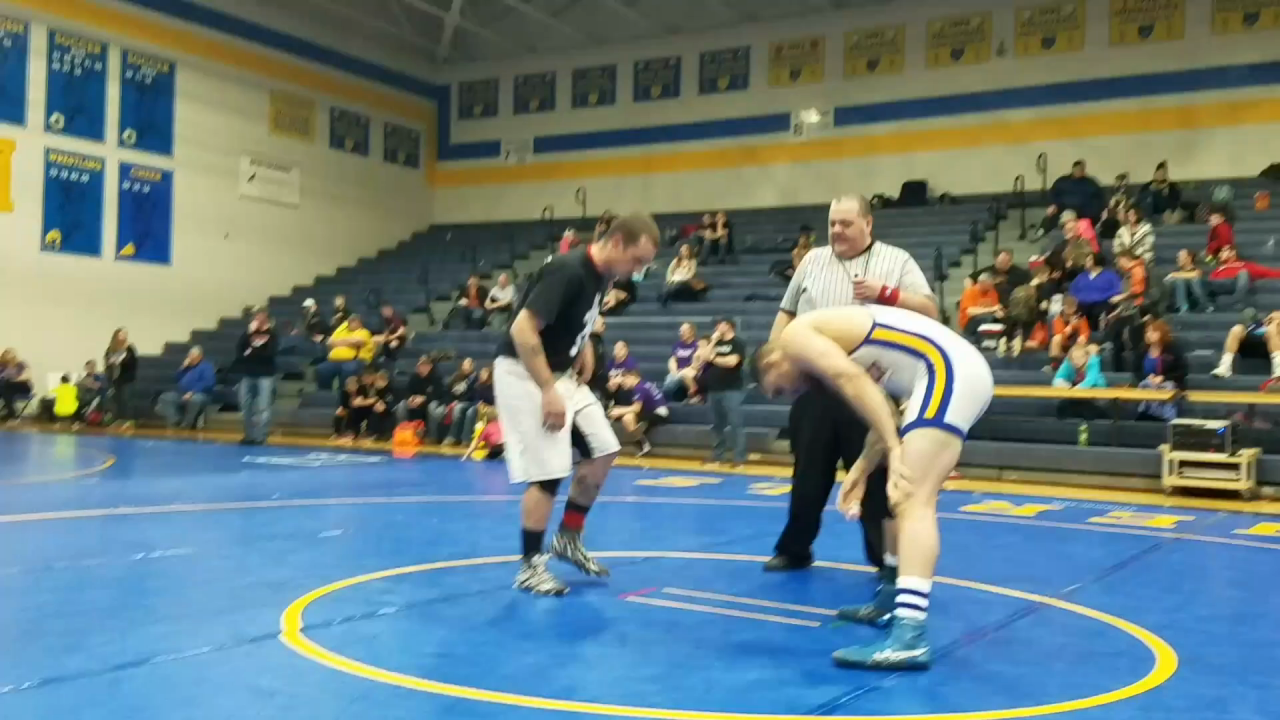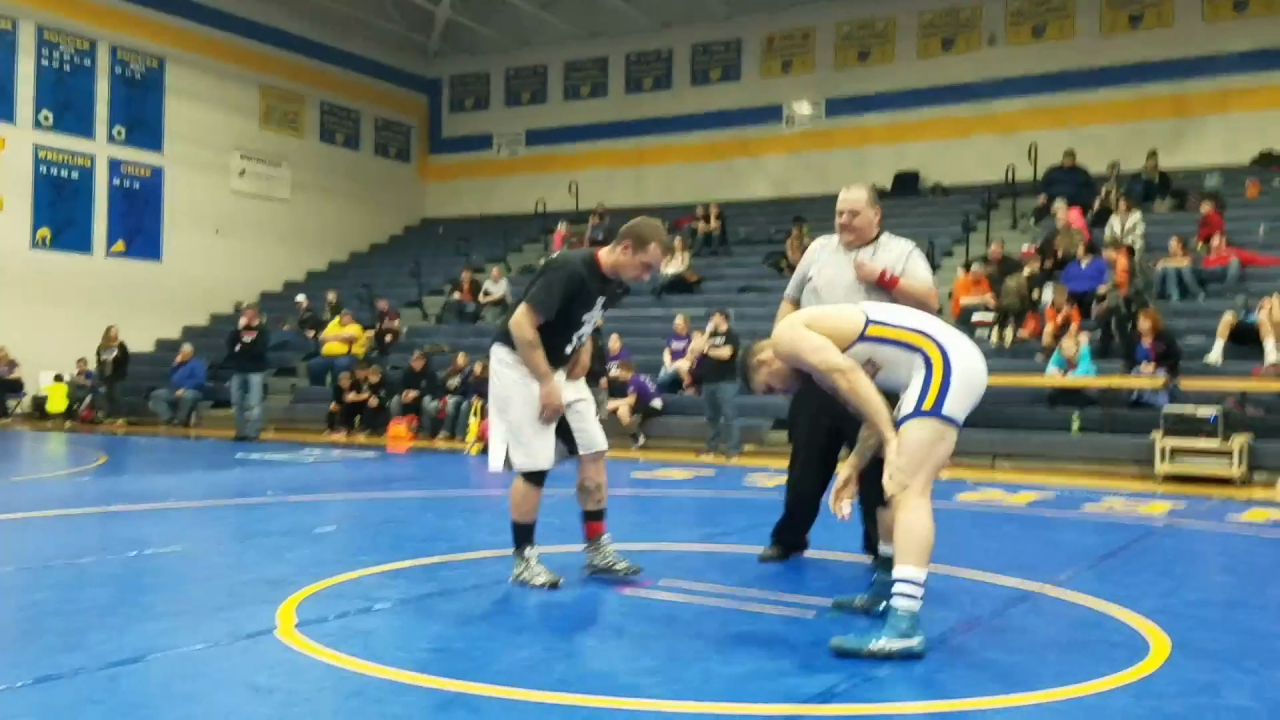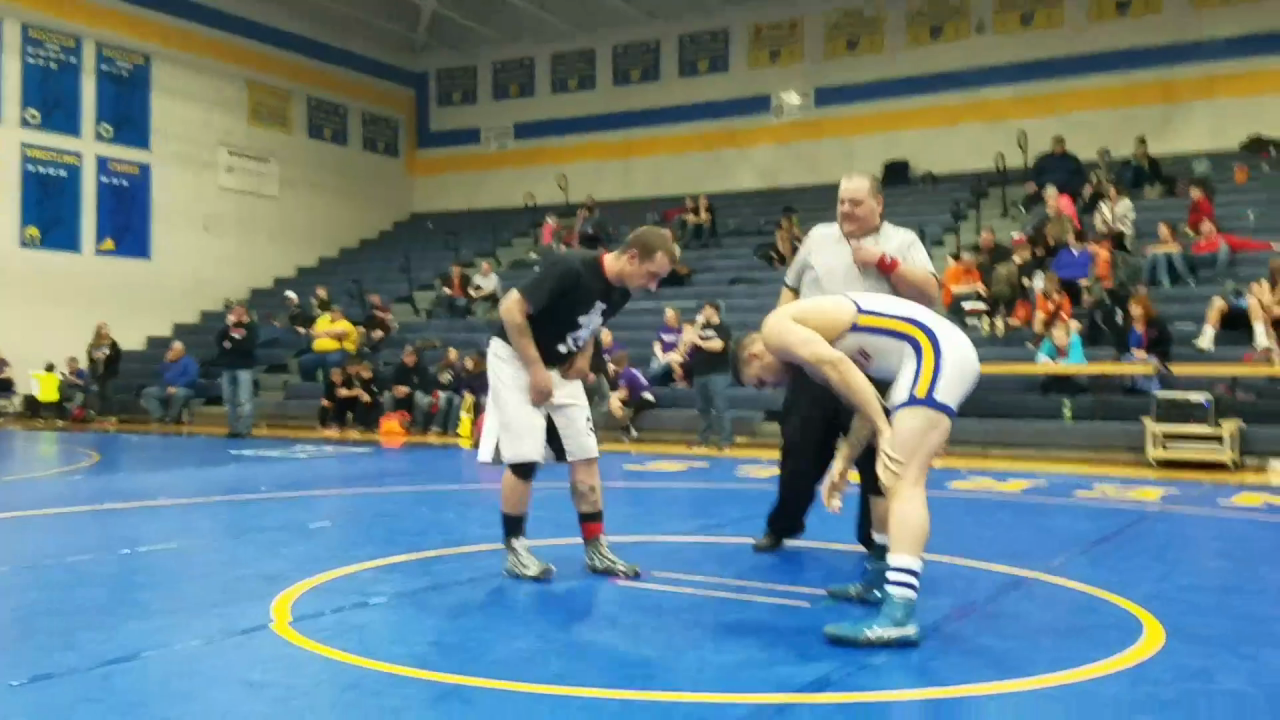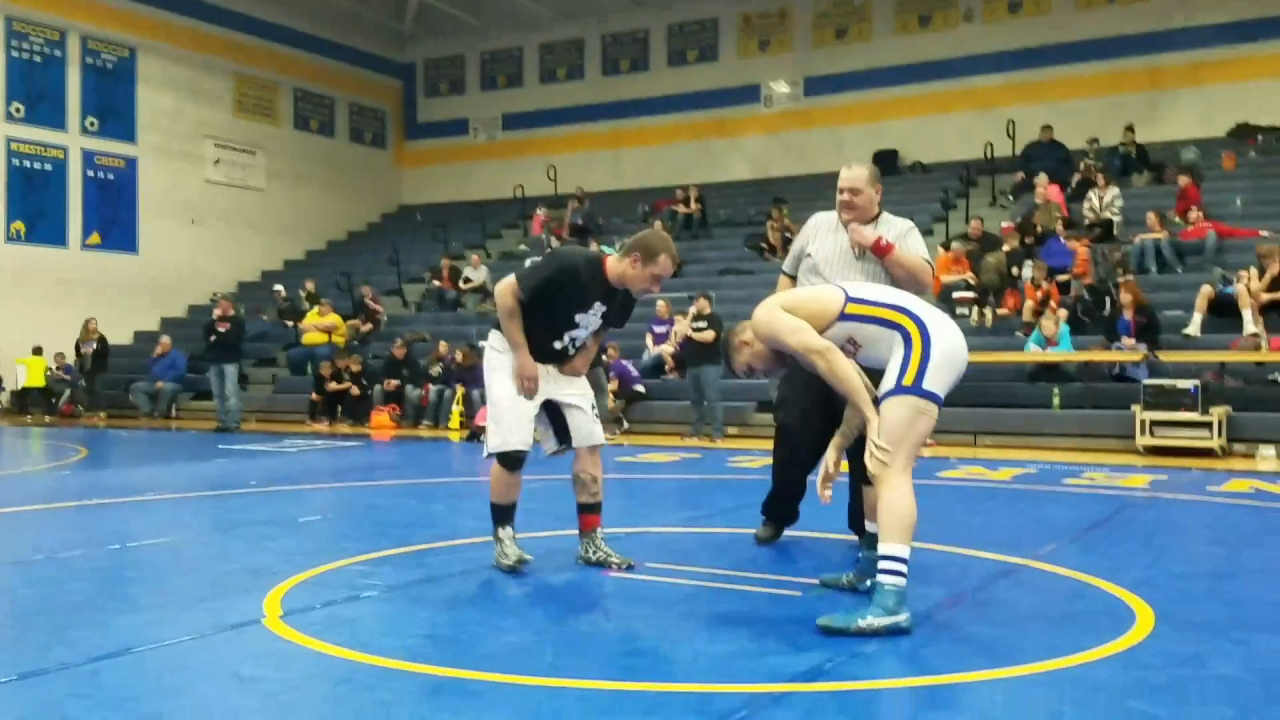
dt=0.1s
person 1, frame 1
left shoulder: (896, 262)
right shoulder: (814, 260)
left elbow: (929, 311)
right elbow: (786, 314)
left wrist: (885, 293)
right hip: (816, 388)
left knee: (876, 475)
right knee: (809, 474)
left ankle: (888, 560)
right ankle: (794, 549)
person 1, frame 2
left shoulder: (901, 251)
right shoulder: (819, 249)
left elbow: (930, 300)
right elbow: (790, 302)
left wrist: (884, 276)
right hip: (817, 378)
left knee: (877, 465)
right knee: (806, 461)
left ankle: (884, 548)
right ankle: (789, 536)
person 1, frame 3
left shoulder: (902, 242)
right shoulder: (819, 237)
left elbow: (929, 290)
right elbow: (791, 290)
left wrist: (883, 261)
left knee: (874, 457)
right knee: (800, 449)
left ankle: (876, 541)
right ankle: (781, 525)
person 1, frame 4
left shoulder: (901, 230)
right shoulder: (818, 222)
left elbow: (923, 281)
right elbow: (787, 277)
left wrist: (878, 244)
left knee: (869, 443)
right knee: (793, 431)
left ankle: (869, 527)
right ankle: (779, 512)
person 2, frame 1
left shoulder: (602, 275)
right shoulder: (567, 272)
right elbow: (522, 330)
left wrist: (587, 349)
right wrist: (547, 392)
left hip: (562, 373)
right hip: (524, 374)
left knee: (604, 451)
right knee: (548, 473)
left ankle: (568, 539)
right ankle: (530, 566)
person 2, frame 2
left shoulder: (613, 280)
right shoulder: (570, 270)
right elbow: (521, 323)
left wrist: (584, 348)
right wrist: (546, 384)
left hip: (560, 367)
right hip: (519, 365)
left knee: (593, 452)
right knee: (533, 466)
left ankle: (598, 549)
right ankle: (524, 560)
person 2, frame 3
left shoulder: (620, 291)
right shoulder: (570, 269)
right elbow: (512, 308)
left wrist: (585, 354)
right wrist: (535, 369)
left hip: (560, 368)
right hip: (516, 363)
left knee: (585, 456)
right knee: (524, 458)
left ankle: (596, 550)
right ankle: (515, 549)
person 2, frame 4
left shoulder: (624, 296)
right shoulder: (569, 266)
right elbow: (505, 291)
left wrist: (587, 354)
right wrist: (521, 356)
left hip: (560, 364)
right hip: (513, 354)
left knee: (590, 445)
right knee: (512, 449)
left ankle: (591, 543)
right ankle: (504, 539)
person 3, frame 1
left shoulder: (793, 337)
right shoulder: (824, 362)
left elbow: (851, 377)
right elbow: (884, 419)
left wrist: (896, 449)
right wrist: (862, 469)
left hip: (950, 370)
right hip: (964, 369)
left knee: (912, 500)
right knee: (906, 493)
left ankle: (908, 639)
right ankle: (896, 599)
person 3, frame 2
left shoulder: (785, 335)
right shoulder: (818, 359)
left elbow: (846, 372)
right elbow: (876, 413)
left wrist: (892, 441)
right wrist: (853, 467)
left hip: (944, 363)
right hip: (958, 361)
left knee: (907, 491)
right knee: (901, 485)
left ankle: (904, 628)
right ankle: (888, 590)
person 3, frame 3
left shoulder: (775, 329)
right shoulder: (809, 353)
left elbow: (837, 364)
right elbow: (868, 405)
left wrist: (885, 430)
right wrist: (844, 458)
left hip: (935, 352)
right hip: (950, 350)
left knee: (901, 480)
right knee: (892, 472)
left ankle: (898, 616)
right ankle: (885, 578)
person 3, frame 4
left shoulder: (765, 318)
right shoulder: (796, 328)
left elbow: (824, 353)
right elbow: (859, 392)
left wrist: (873, 419)
right wrist: (837, 448)
left hip: (923, 339)
right hip: (939, 338)
left knee: (889, 468)
right knee: (880, 462)
left ankle: (889, 604)
right ankle: (873, 566)
